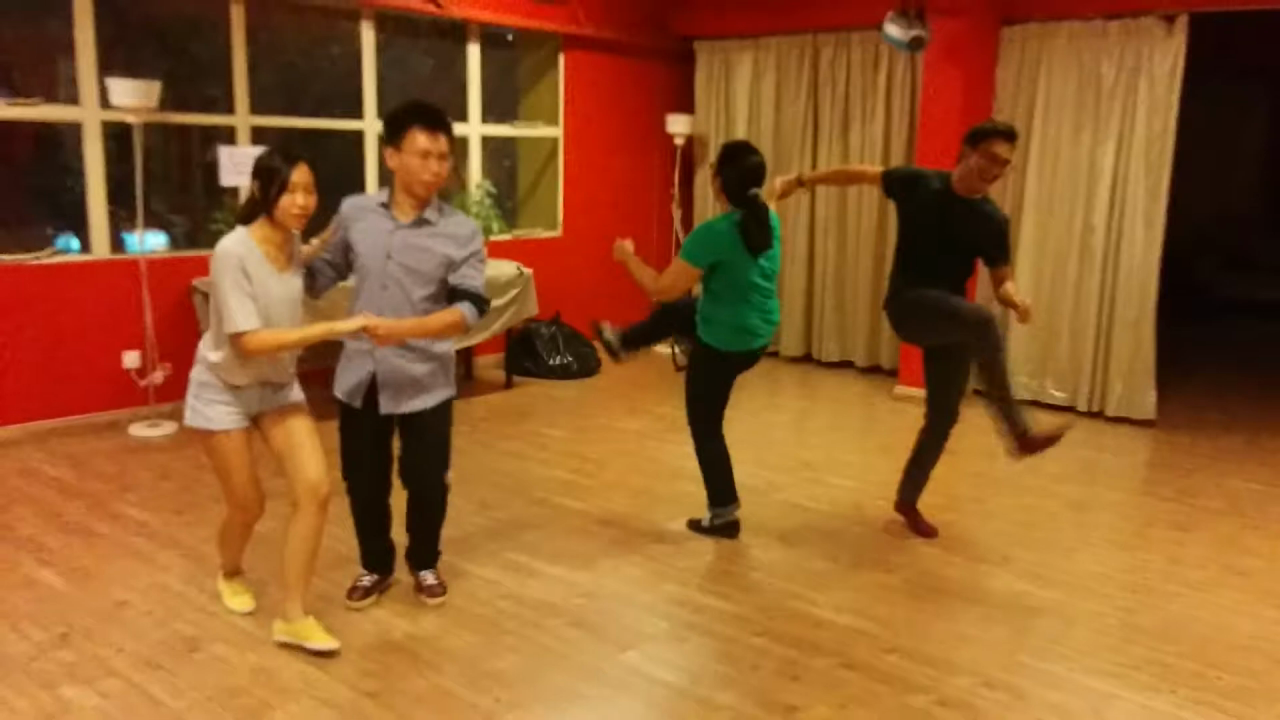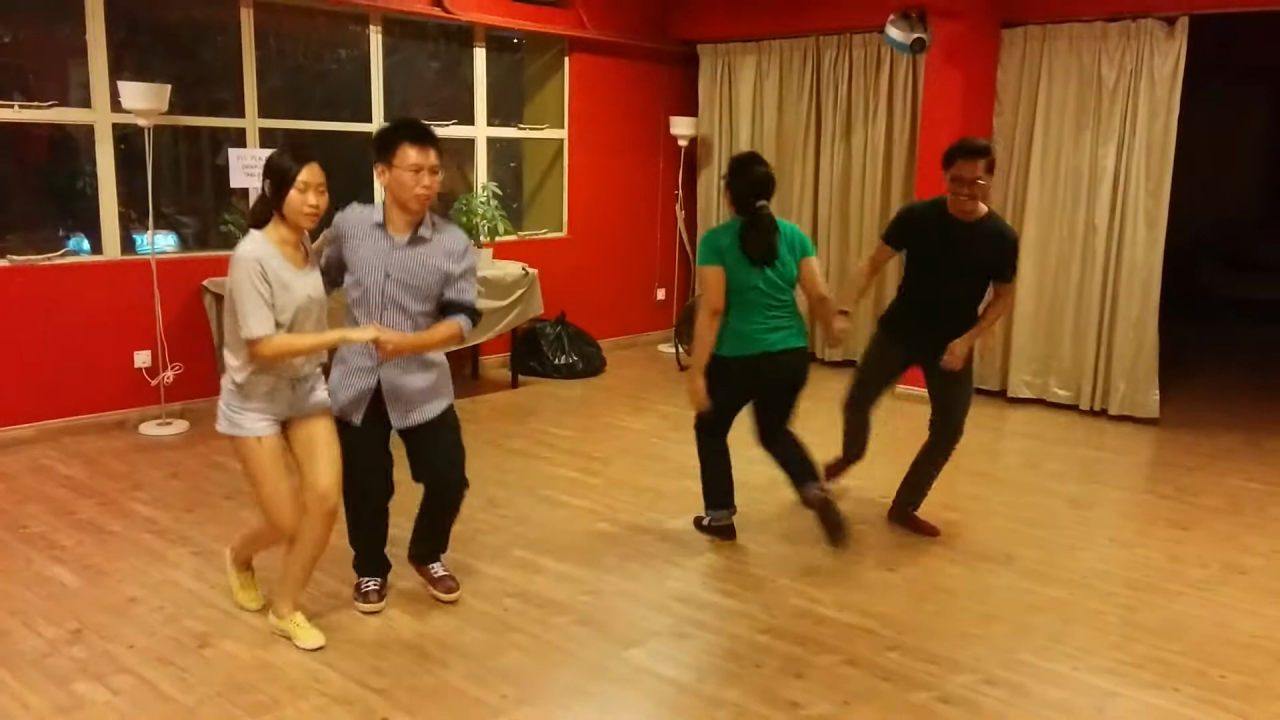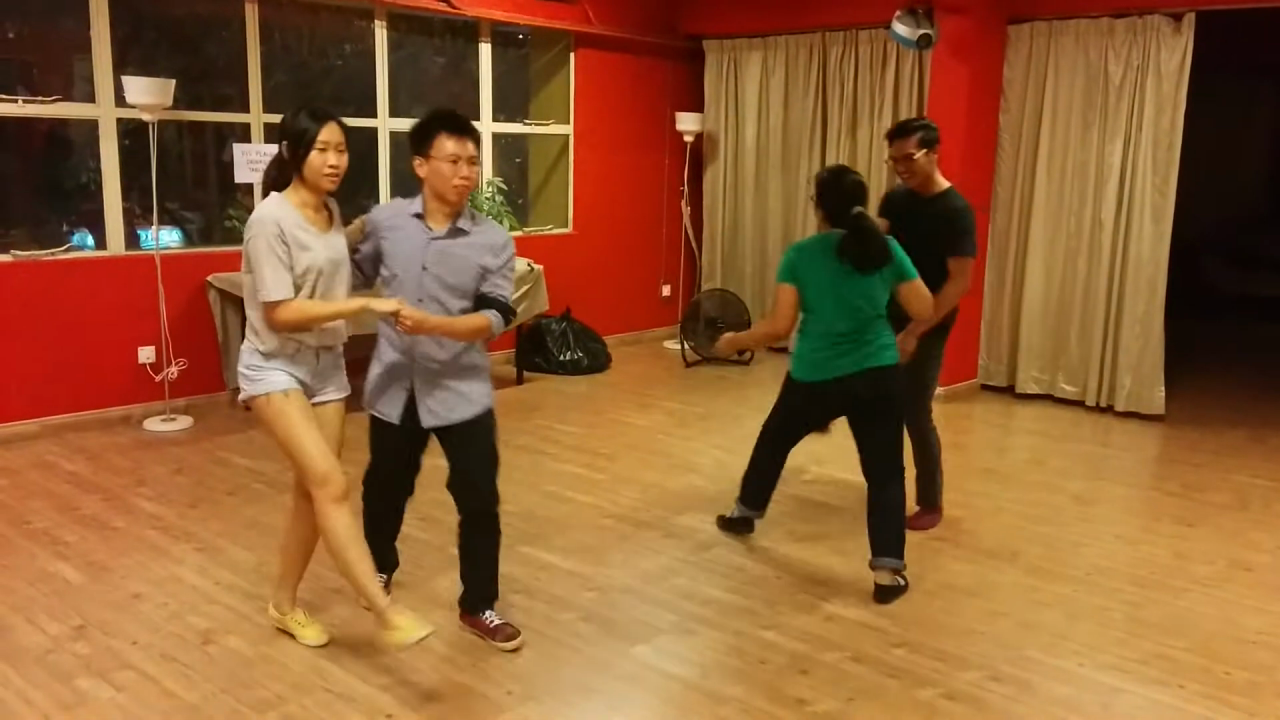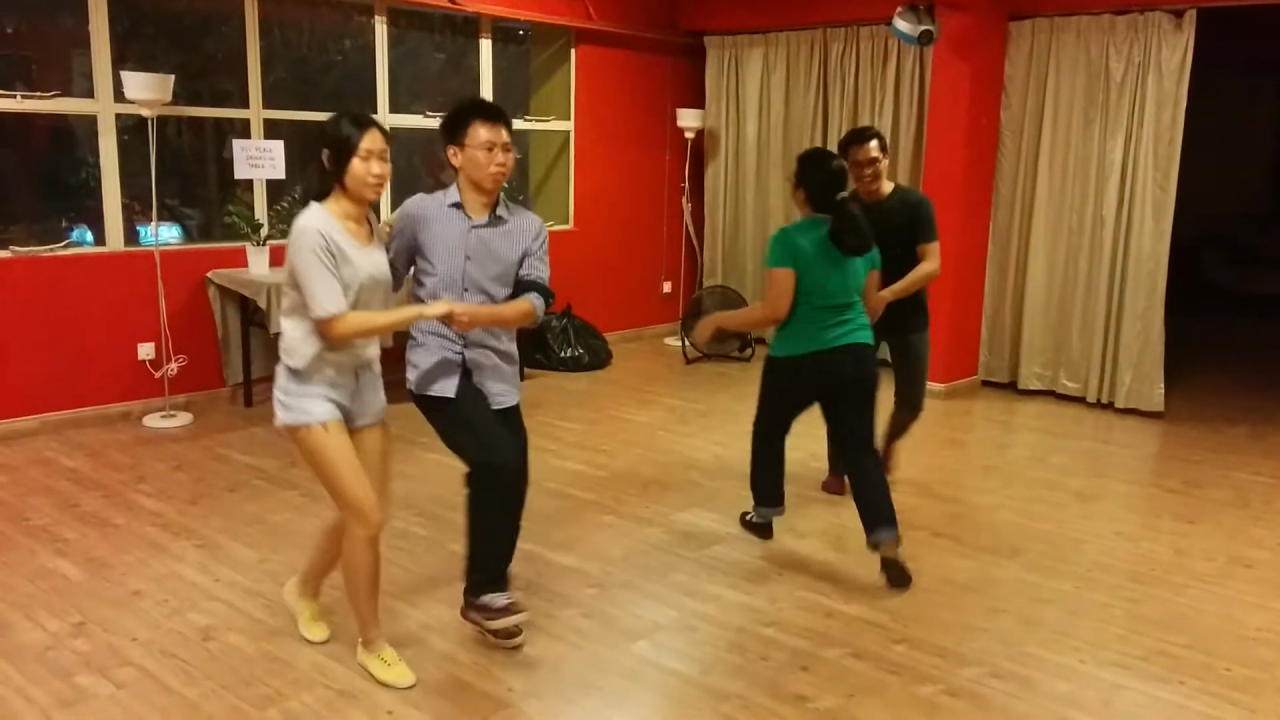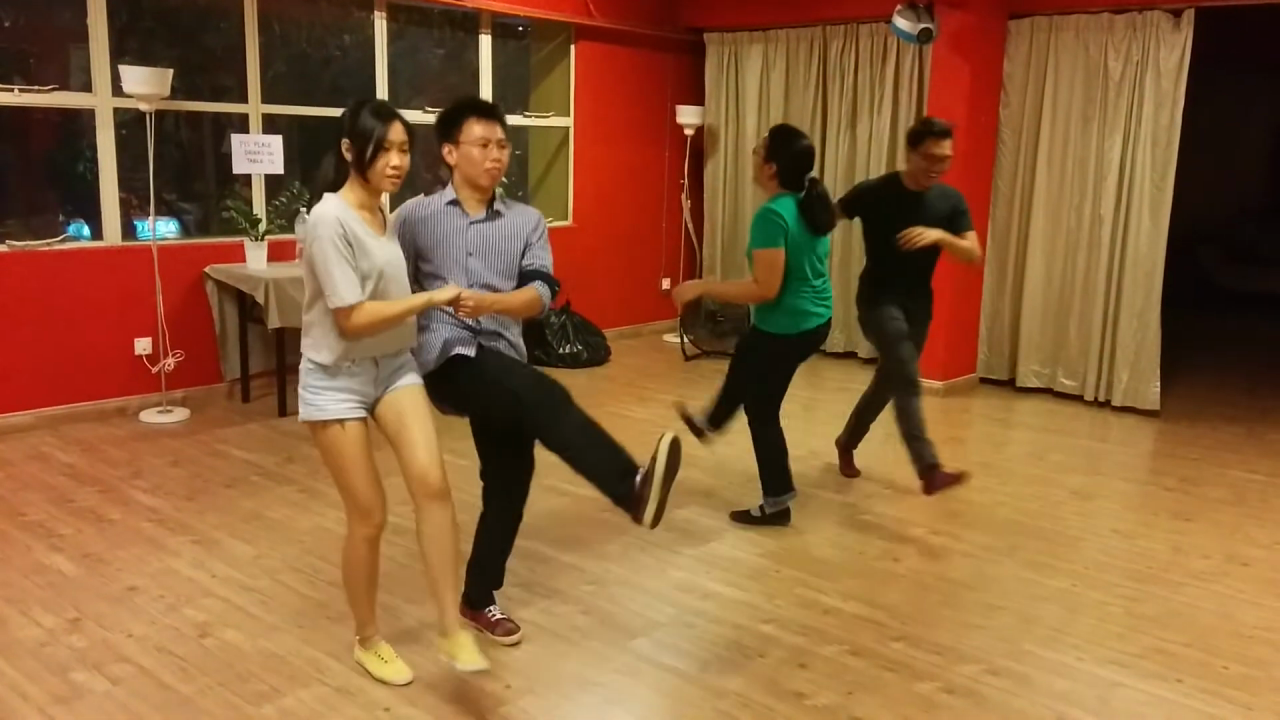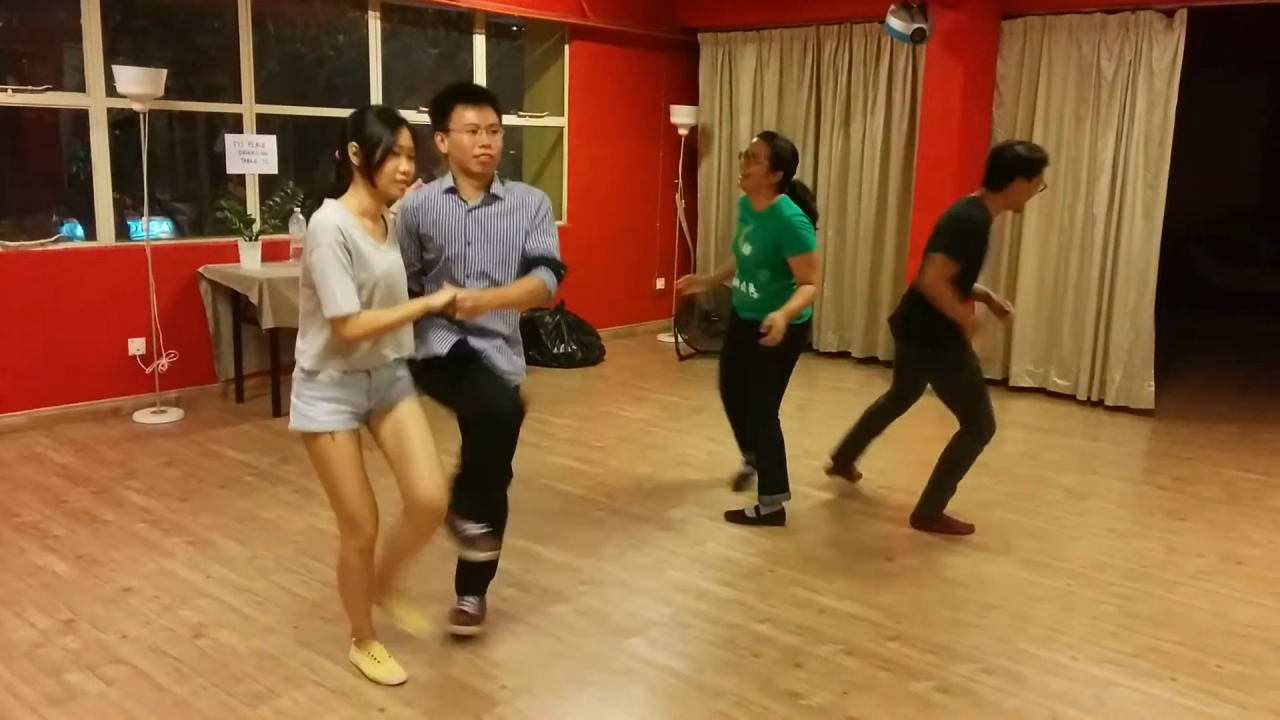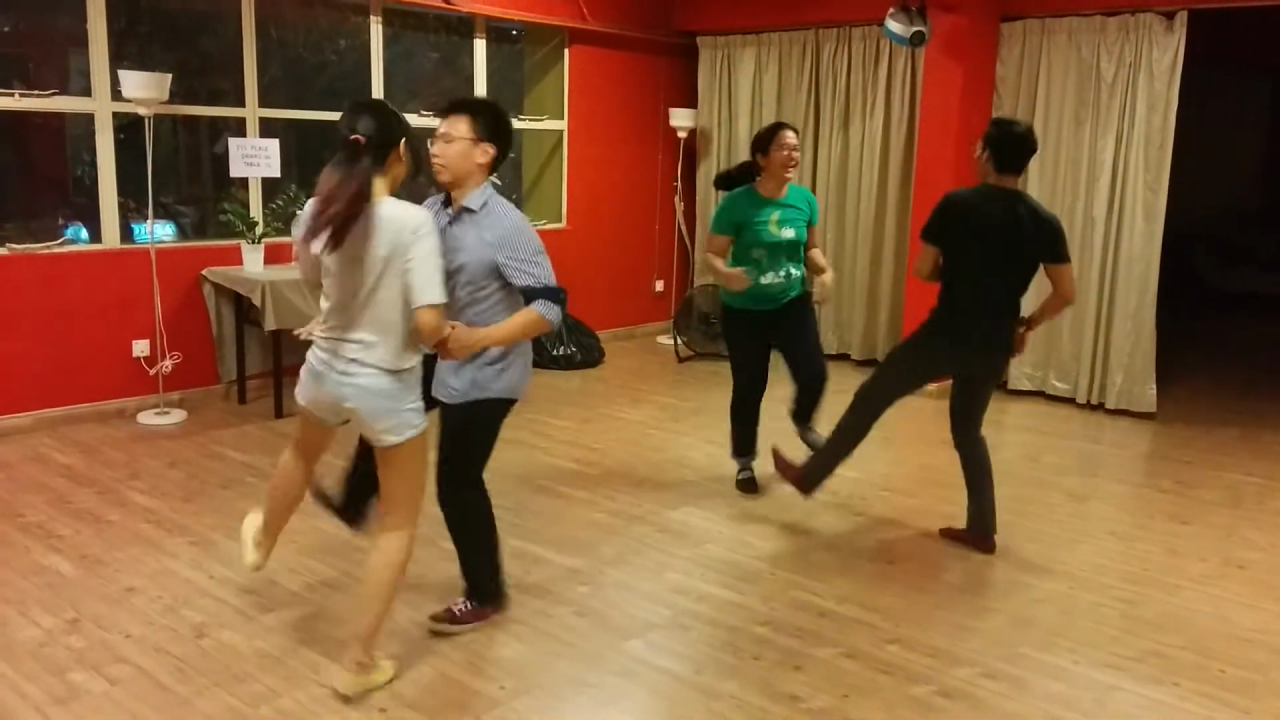
dt=0.4s
person 1, frame 1
left shoulder: (292, 244)
right shoulder: (232, 252)
right elbow: (247, 340)
right wrist: (333, 328)
left hip: (278, 383)
right hip: (224, 388)
left knee: (315, 488)
right knee: (248, 504)
left ankle: (293, 616)
right ankle: (230, 573)
person 1, frame 2
left shoulder: (307, 246)
right shoulder: (251, 256)
right elbow: (264, 347)
right wrist: (345, 336)
left hip: (307, 387)
right hip: (254, 397)
left knee: (325, 500)
right knee: (285, 522)
left ankle: (286, 609)
right ankle: (240, 558)
person 1, frame 3
left shoulder: (331, 213)
right shoulder: (270, 219)
right elbow: (281, 313)
right wrist: (368, 305)
left hip: (327, 363)
right hip: (274, 366)
left knee: (314, 489)
right knee: (329, 481)
left ankle: (285, 603)
right ankle: (383, 611)
person 1, frame 4
left shoulder: (371, 224)
right shoulder: (312, 229)
right elbow: (336, 326)
right wrist: (420, 312)
left hip: (364, 379)
right hip: (311, 386)
left knee: (358, 512)
right knee: (368, 516)
left ankle: (303, 589)
right ankle: (371, 642)
person 1, frame 5
left shoulder: (381, 214)
right shoulder: (329, 220)
right elbow: (352, 318)
right wrist: (431, 298)
left hip: (393, 366)
right hip: (334, 378)
left knee: (431, 480)
right knee: (368, 516)
left ankle: (452, 626)
right ankle: (367, 639)
person 1, frame 6
left shoulder: (387, 221)
right shoulder: (330, 227)
right elbow: (348, 327)
right wrist: (429, 303)
left hip: (388, 376)
right hip: (330, 388)
left knee: (430, 498)
right knee: (361, 526)
left ankle: (385, 585)
right ankle: (363, 640)
person 1, frame 7
left shoulder: (319, 212)
right shoulder: (413, 222)
right elbow: (428, 323)
right wrist: (445, 332)
left hip: (324, 368)
right hip: (385, 385)
left knee: (303, 451)
right knee: (398, 526)
left ankle: (264, 535)
right ankle: (360, 661)
person 2, frame 1
left shoulder: (461, 232)
right shoulder: (355, 214)
left elbow: (470, 308)
right elbow: (324, 274)
left wrist: (406, 329)
left hip: (425, 377)
right hip: (361, 372)
left knee: (427, 480)
right knee: (364, 478)
left ankle: (424, 562)
right ankle: (375, 565)
person 2, frame 2
left shoulder: (455, 245)
right shoulder: (348, 225)
left elbow: (462, 318)
right elbow: (323, 278)
left wrist: (410, 344)
left hip: (423, 385)
right hip: (359, 384)
left knee: (448, 479)
right knee: (367, 488)
left ankle: (428, 554)
right ankle: (371, 570)
person 2, frame 3
left shoulder: (494, 240)
right shoulder: (384, 222)
left elbow: (496, 318)
right elbow: (355, 275)
left wrist: (434, 324)
left hip: (462, 386)
right hip: (396, 383)
left knee: (479, 497)
right knee: (387, 487)
left ankle: (478, 605)
right ankle: (381, 563)
person 2, frame 4
left shoulder: (528, 228)
right shoulder: (418, 214)
left elbow: (535, 304)
right elbow: (386, 277)
left wrist: (482, 315)
left hip: (497, 372)
right hip: (439, 368)
left knee: (510, 482)
right knee: (496, 461)
left ankle: (484, 595)
right ankle: (487, 588)
person 2, frame 5
left shoulder: (527, 221)
right shoulder: (415, 217)
left elbow: (541, 293)
left wrist: (490, 302)
left hip: (502, 357)
right hip: (447, 355)
left knee: (509, 482)
right knee: (543, 396)
left ankle: (479, 598)
right ankle: (632, 483)
person 2, frame 6
left shoulder: (530, 203)
right shoulder: (418, 206)
left elbow: (547, 280)
right elbow: (400, 287)
left wrist: (488, 300)
left hip: (497, 351)
right hip: (440, 349)
left knee: (491, 474)
right knee: (503, 407)
left ankle: (472, 590)
right ankle: (467, 510)
person 2, frame 7
left shoulder: (508, 225)
right shoulder: (430, 213)
left elbow: (549, 308)
left wrist: (479, 340)
left hip: (488, 372)
right hip: (444, 357)
left knee: (457, 480)
left ankle: (485, 595)
right ankle: (353, 503)
person 3, frame 1
left shoulder: (713, 233)
right shoulder: (768, 220)
left elbow: (663, 288)
left wrist: (628, 257)
left hip: (724, 344)
right hip: (759, 333)
left knee: (705, 425)
right knee: (677, 311)
left ankle: (724, 515)
right ankle: (621, 342)
person 3, frame 2
left shoulder: (716, 241)
right shoulder: (793, 236)
left elbow: (712, 308)
right elbow: (819, 296)
left wrist: (696, 371)
right wrist: (829, 328)
left hip: (736, 358)
right hip: (790, 355)
left knee: (710, 430)
right knee: (775, 432)
left ankle: (719, 516)
right ankle: (815, 492)
person 3, frame 3
left shoulder: (800, 256)
right shoulder: (886, 248)
left elbow: (777, 327)
right elbow: (923, 310)
left wrist: (733, 341)
left hip: (815, 379)
right hip: (878, 376)
left knee: (774, 439)
right knee: (885, 473)
left ankle: (745, 512)
right ankle: (887, 571)
person 3, frame 4
left shoulder: (789, 240)
right shoulder: (861, 236)
left elbow: (774, 311)
left wrist: (717, 320)
left hip: (796, 361)
right hip: (854, 356)
left knee: (769, 433)
right knee: (860, 453)
left ankle: (764, 514)
right ankle: (887, 545)
person 3, frame 5
left shoulder: (771, 216)
right shoulder: (813, 206)
left elbow: (765, 289)
left wrist: (703, 287)
left hip: (783, 330)
right hip: (816, 321)
left knee: (762, 410)
right knee: (745, 361)
left ankle: (777, 503)
right ankle: (709, 422)
person 3, frame 6
left shoulder: (789, 220)
right shoulder: (746, 207)
left elbow: (810, 284)
left wrist: (783, 315)
right wrist: (709, 279)
left hip: (779, 328)
right hip: (746, 318)
left knee: (758, 406)
right knee: (732, 386)
left ankle: (772, 502)
right ankle: (754, 459)
person 3, frame 7
left shoulder: (804, 200)
right shoulder: (737, 201)
left elbow: (812, 248)
right elbow: (712, 254)
left wrist: (824, 270)
right wrist: (725, 274)
left hip: (793, 304)
right hip: (744, 310)
left knee: (813, 374)
right knee: (748, 387)
left ankle: (804, 423)
right ankle: (744, 461)
person 4, frame 1
left shoulder: (993, 220)
right shoulder: (918, 184)
left elbow: (1001, 279)
right elbow: (859, 174)
left wrist: (1015, 298)
right wrist: (803, 180)
left hip: (952, 323)
right hip: (910, 306)
left knee: (943, 416)
right knee: (982, 322)
left ankle: (908, 501)
right ankle: (1018, 431)
person 4, frame 2
left shoulder: (1001, 237)
right shoulder: (916, 216)
left elbow: (1003, 296)
right elbow: (874, 262)
left wrist: (967, 340)
right wrist: (845, 310)
left hip: (952, 342)
right hip: (900, 328)
left knee: (947, 430)
right knee: (858, 402)
left ankle: (904, 506)
right ankle: (850, 454)
person 4, frame 3
left shoulder: (956, 211)
right shoulder: (896, 199)
left elbow: (958, 282)
left wrist: (915, 332)
left hip: (929, 321)
right hip: (892, 305)
left knee: (916, 411)
left ankle: (930, 505)
person 4, frame 4
left shoulder: (915, 205)
left elbow: (932, 265)
left wrist: (885, 297)
left hip: (908, 316)
left knee: (911, 401)
left ankle: (887, 445)
right ankle: (837, 469)
person 4, frame 5
left shoulder: (951, 200)
right shoulder: (873, 192)
left elbow: (974, 255)
left wrist: (940, 235)
left hip: (919, 305)
right hip: (878, 301)
left knee: (887, 381)
right knee: (906, 376)
left ankle: (847, 442)
right ankle: (930, 470)
person 4, frame 6
left shoulder: (970, 215)
right shoulder: (969, 222)
right elbow: (931, 281)
left wrist: (984, 294)
right wrist: (967, 318)
left hip: (914, 328)
right hip: (930, 334)
left knee: (901, 395)
right knee: (979, 425)
left ankle: (843, 459)
right ankle: (929, 511)
person 4, frame 7
left shoulder: (957, 205)
right shoulder: (1045, 222)
left elbow: (924, 270)
right elbow: (1066, 292)
right wrist: (1028, 325)
left hip: (943, 336)
right hip: (994, 348)
left knee: (870, 398)
right knee: (968, 431)
left ankle: (810, 475)
right ankle: (981, 530)
